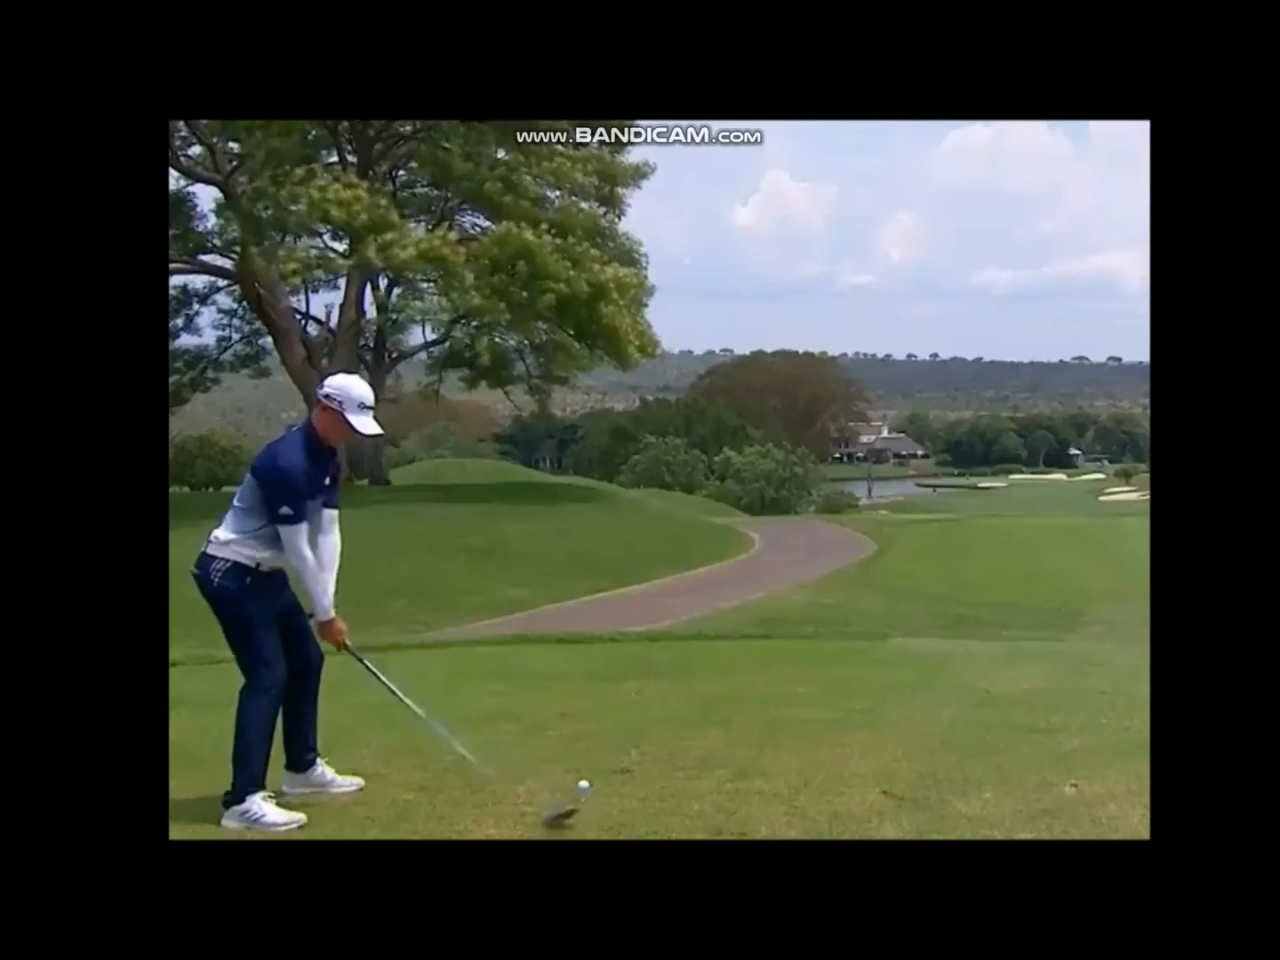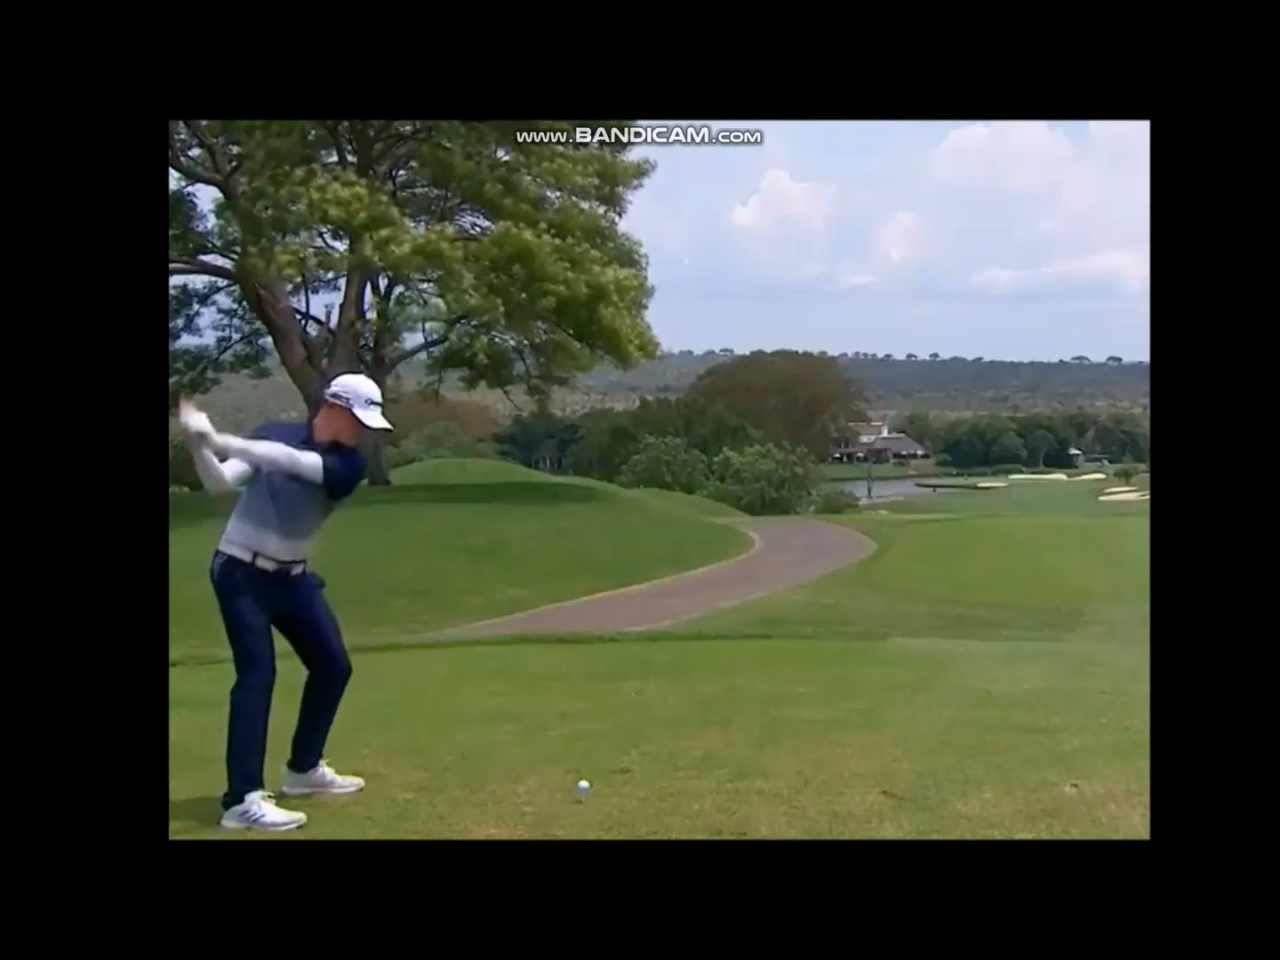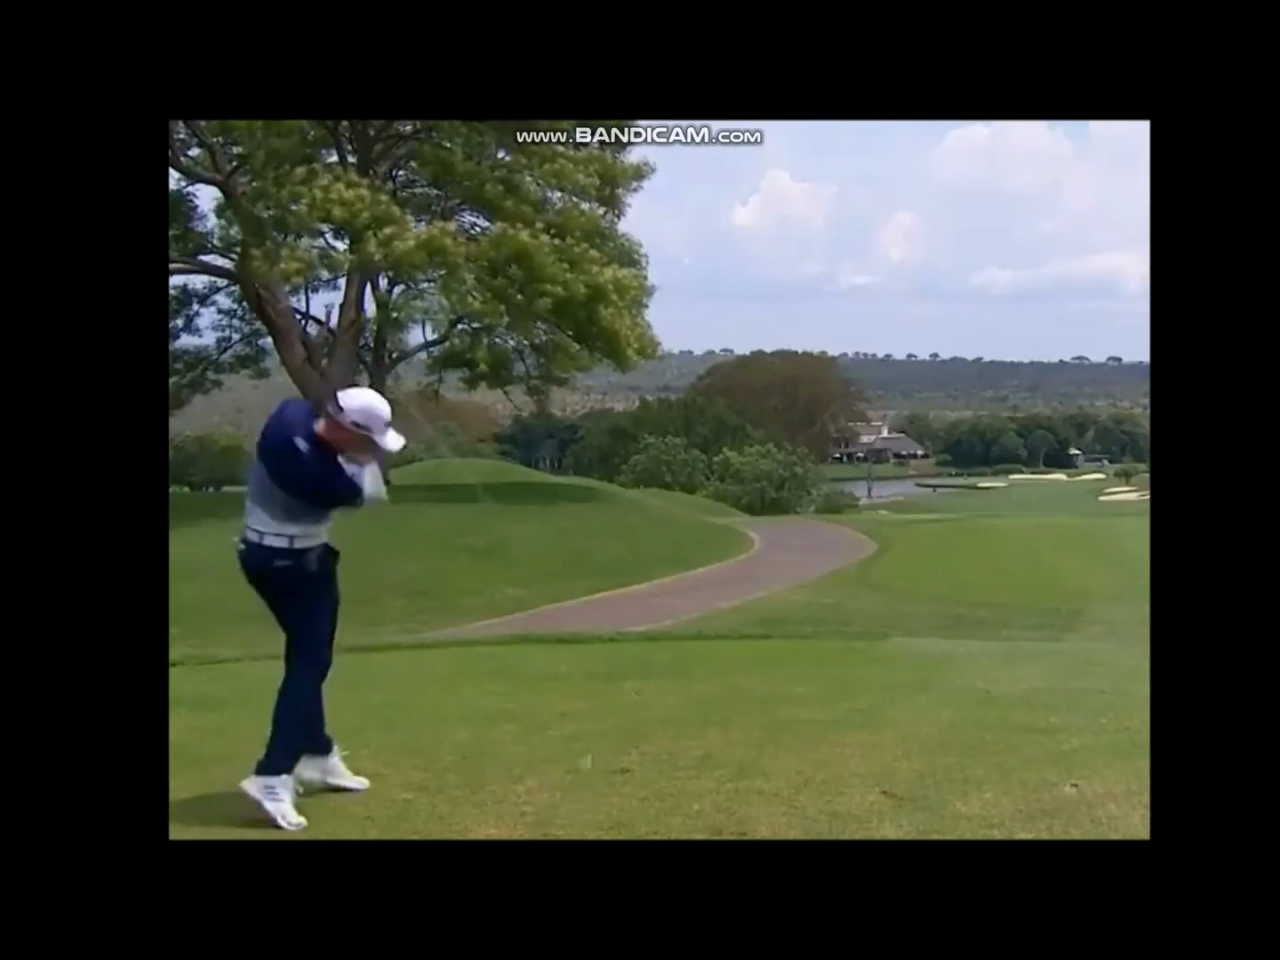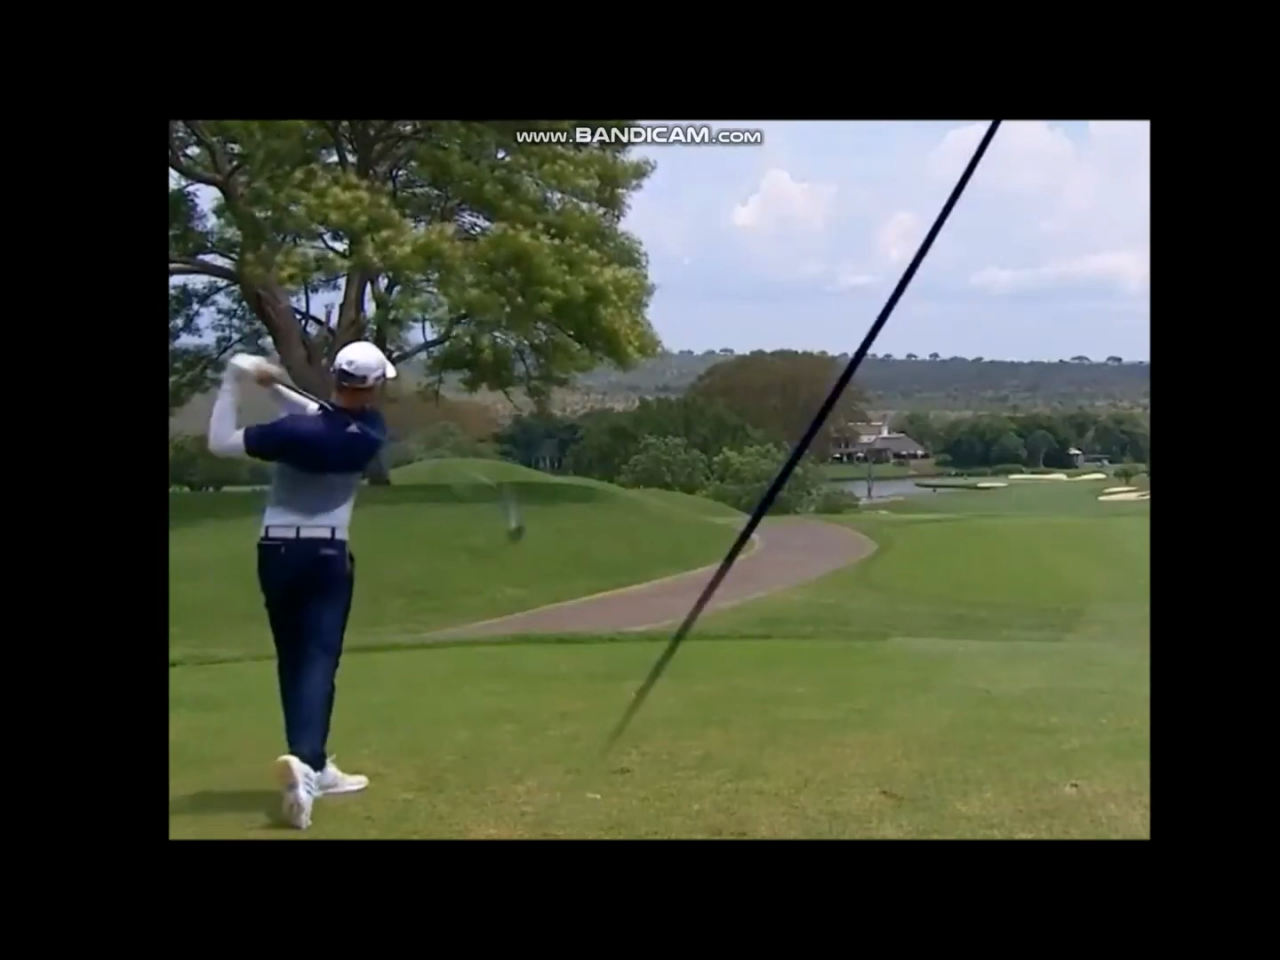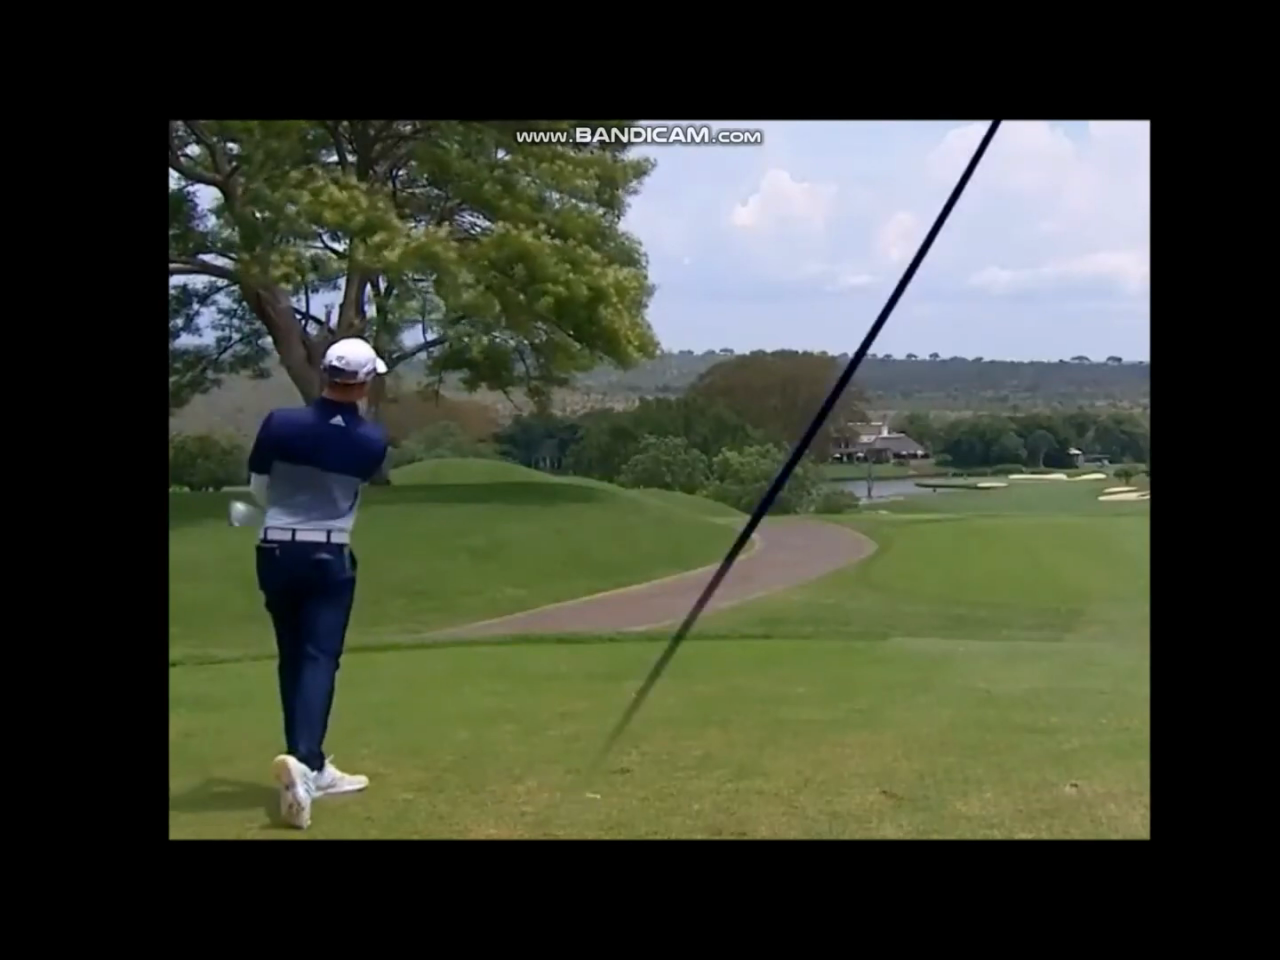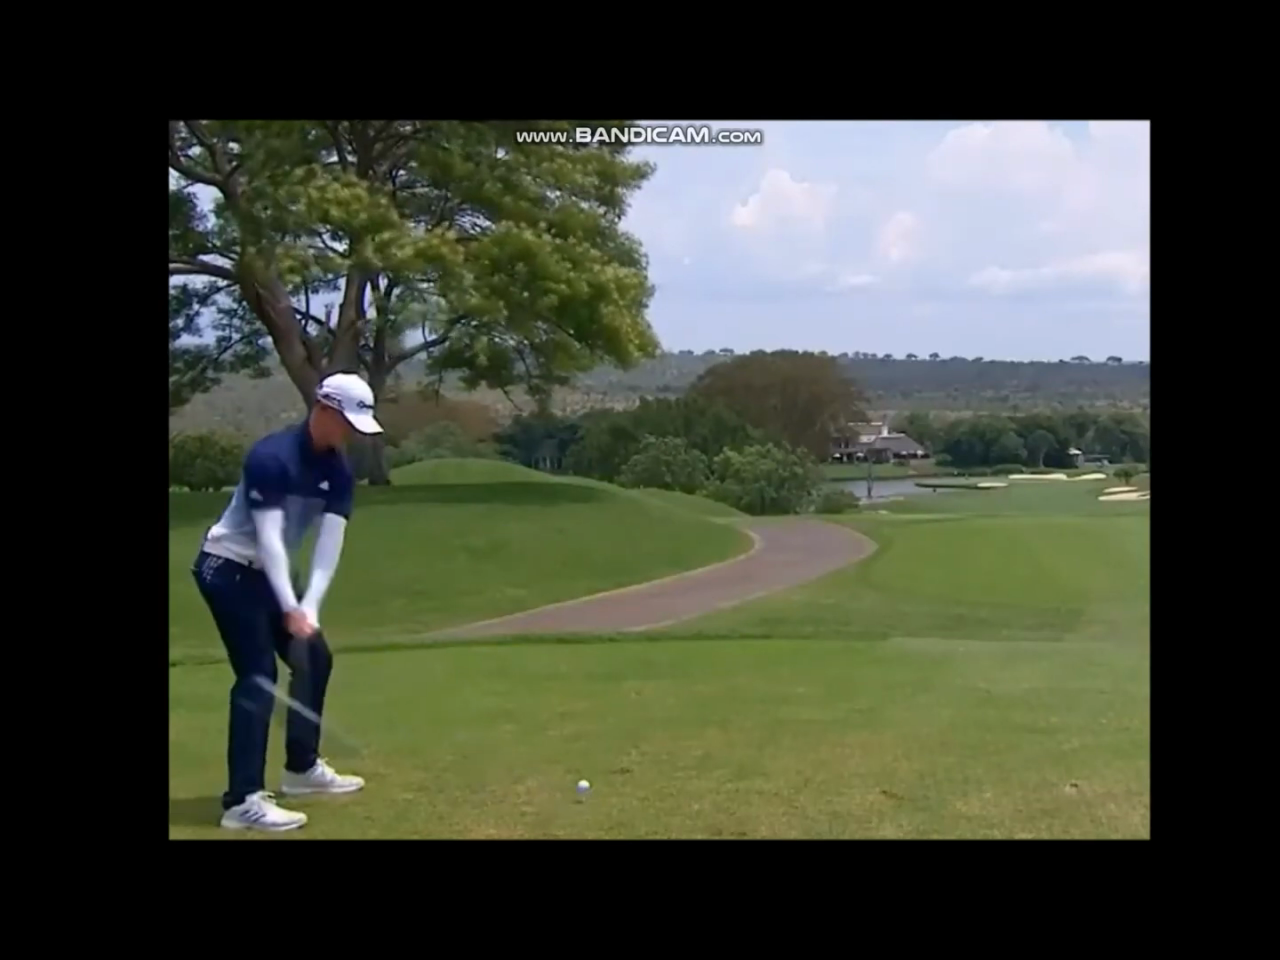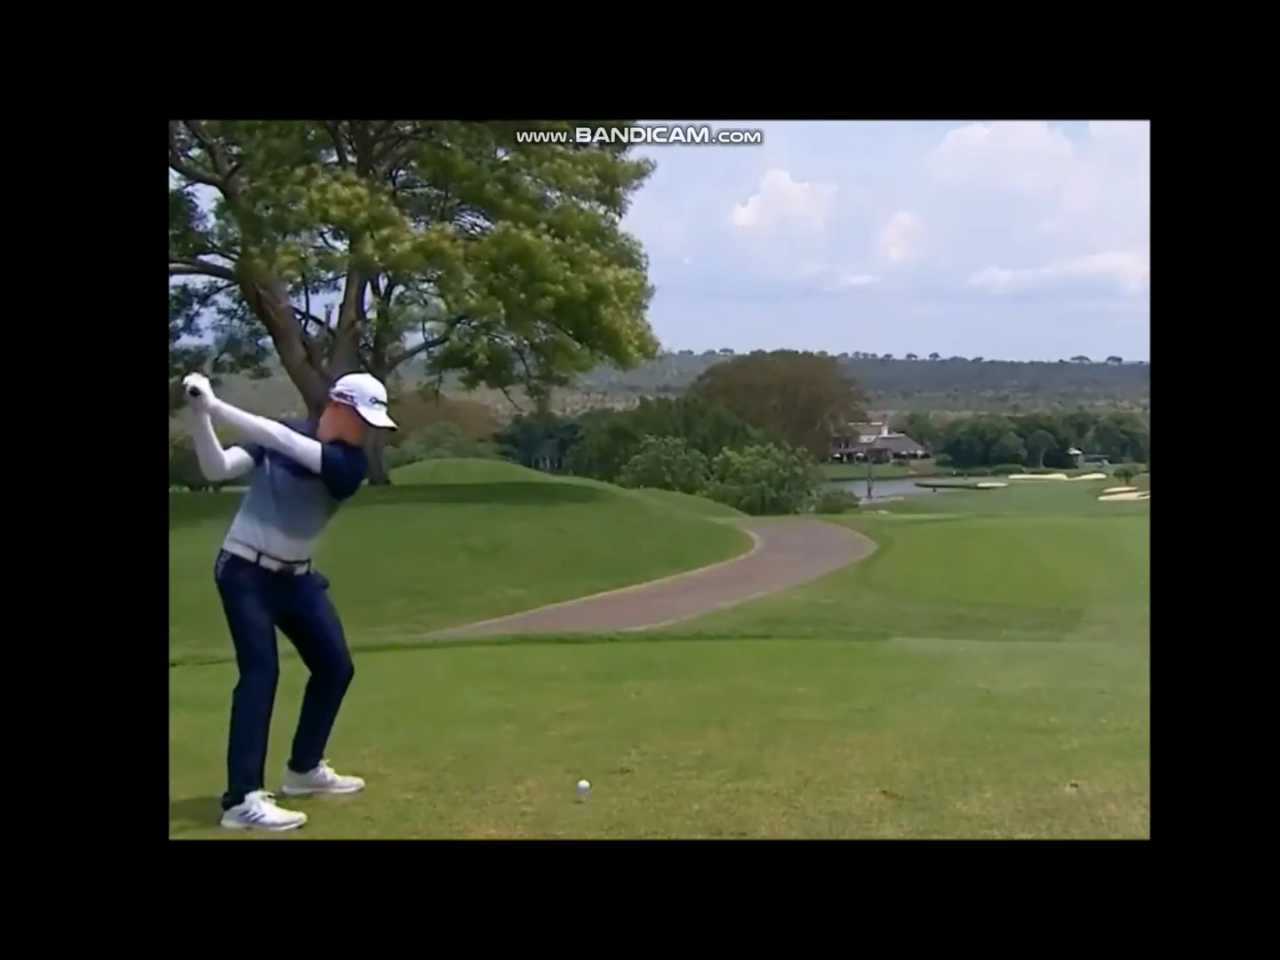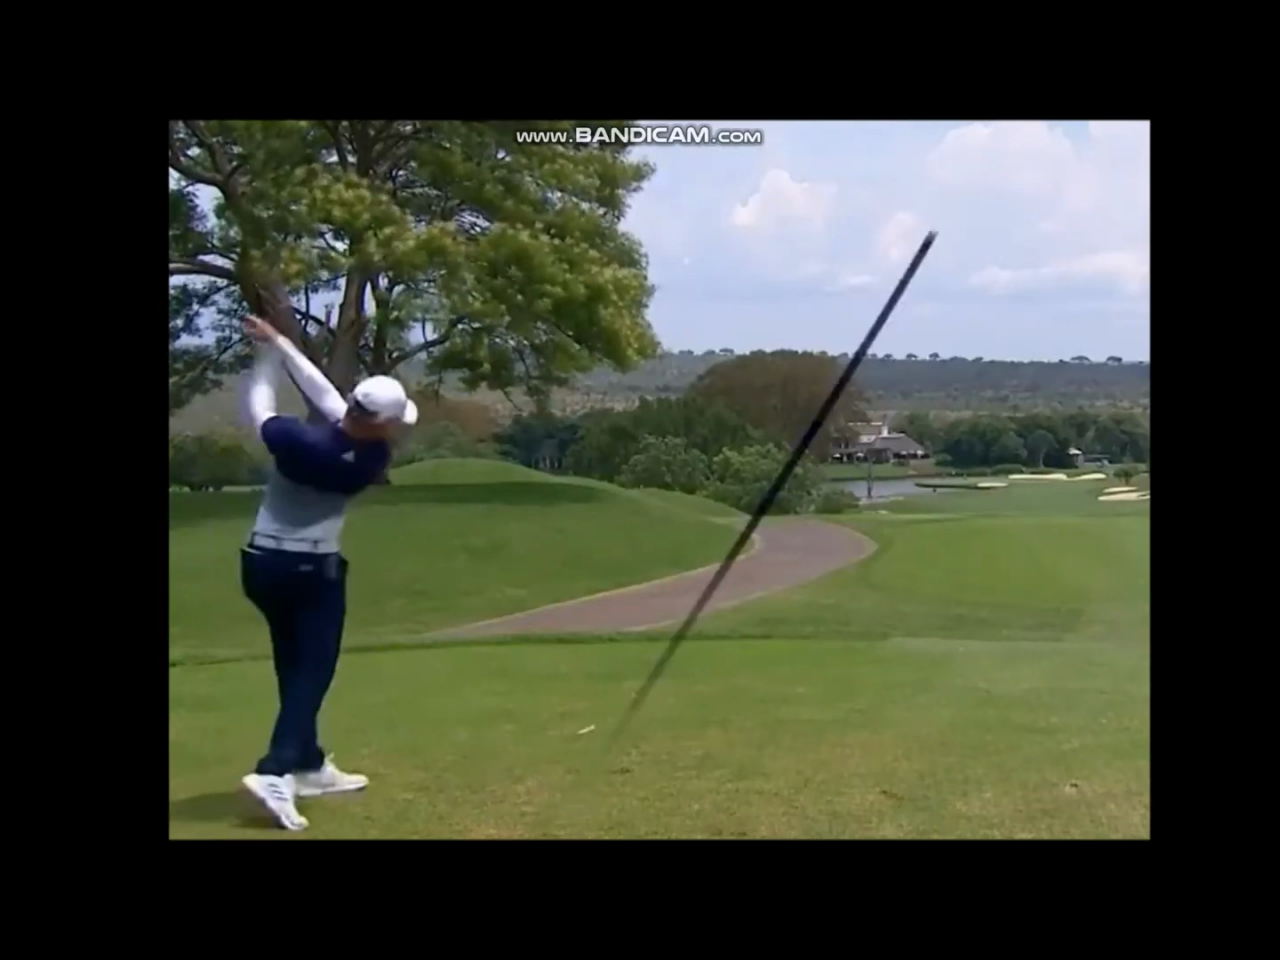
dt=0.5s
person 1, frame 1
left shoulder: (329, 463)
right shoulder: (284, 461)
left elbow: (328, 536)
right elbow: (296, 548)
left wrist: (328, 603)
right wrist: (325, 615)
left hip: (267, 574)
right hip: (230, 573)
left knee: (304, 659)
right knee: (267, 676)
left ankle: (303, 768)
right ankle: (243, 800)
person 1, frame 2
left shoulder: (348, 465)
right shoulder: (272, 433)
left elbow: (287, 460)
right elbow: (222, 478)
left wrist: (216, 438)
right wrist: (201, 444)
left hip: (292, 575)
right hip: (240, 571)
left knee: (333, 666)
right knee: (257, 673)
left ankle: (304, 768)
right ankle: (242, 798)
person 1, frame 3
left shoulder: (284, 421)
right shoulder: (340, 478)
right elbow: (369, 491)
left hip: (258, 557)
right hip: (299, 562)
left knee: (305, 659)
right knee: (308, 664)
left ankle: (316, 757)
right ankle: (272, 778)
person 1, frame 4
left shoulder: (296, 432)
right shoulder: (370, 432)
left elbow: (220, 443)
left wrist: (237, 377)
right wrist: (278, 386)
left hip: (277, 553)
right hip: (328, 556)
left knee: (293, 660)
right knee: (319, 660)
left ankle: (312, 766)
right ankle: (306, 760)
person 1, frame 5
left shoulder: (281, 424)
right shoulder: (372, 440)
left elbow: (259, 489)
left hip: (285, 554)
right hip: (327, 559)
left knee: (308, 654)
right knee: (318, 659)
left ankle: (308, 765)
right ankle: (300, 765)
person 1, frame 6
left shoulder: (338, 470)
right shoulder: (271, 455)
left elbow: (330, 541)
right elbow: (268, 537)
left wrist: (310, 607)
right wrist: (290, 607)
left hip: (266, 573)
right hip: (227, 570)
left knee: (313, 658)
right knee: (258, 675)
left ankle: (303, 768)
right ankle: (243, 800)
person 1, frame 7
left shoulder: (351, 463)
right shoulder: (275, 437)
left elbow: (284, 442)
right elbow: (218, 468)
left wrist: (214, 406)
right wrist: (201, 413)
left hip: (296, 575)
right hip: (245, 571)
left knee: (335, 666)
right knee: (260, 673)
left ankle: (305, 768)
right ankle: (242, 799)
person 1, frame 8
left shoulder: (298, 441)
right shoulder: (371, 458)
left elbow: (256, 411)
right elbow: (334, 409)
left wrist: (273, 348)
right wrist: (281, 345)
left hip: (261, 563)
right hip: (313, 568)
left knee: (299, 657)
right knee: (312, 669)
left ankle: (307, 766)
right ankle: (275, 773)
